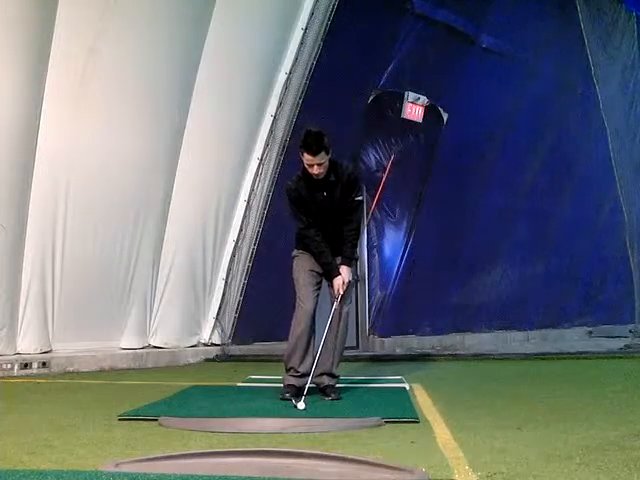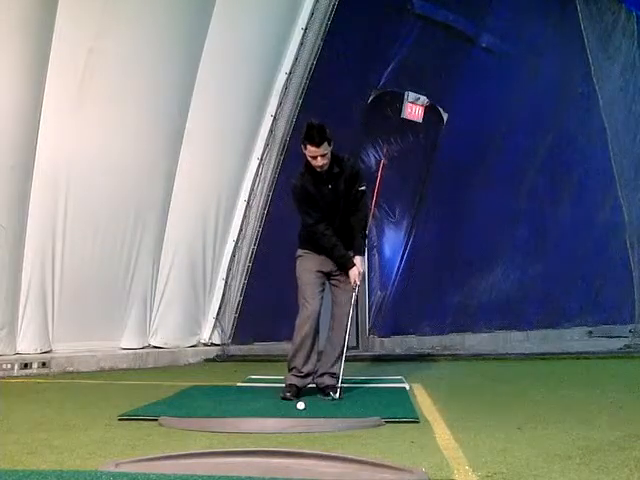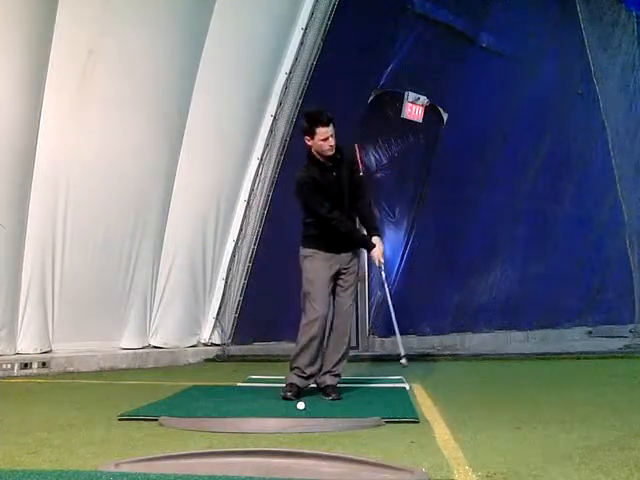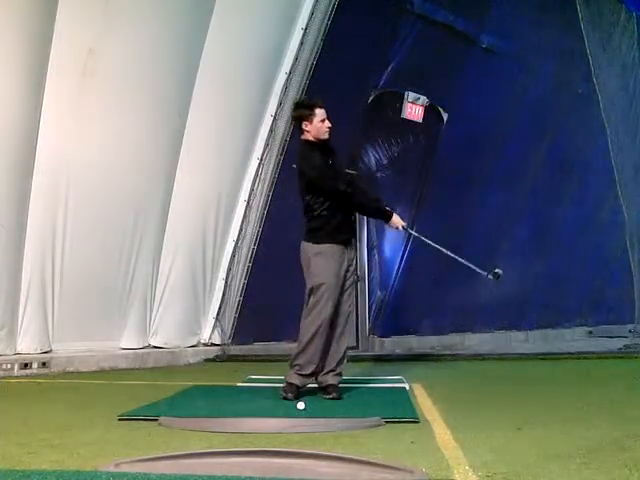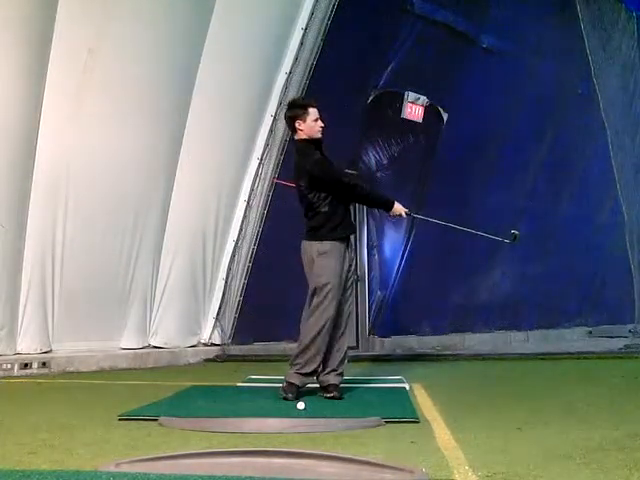
dt=0.7s
person 1, frame 1
left shoulder: (348, 178)
right shoulder: (296, 188)
left elbow: (352, 223)
right elbow: (310, 232)
left wrist: (346, 264)
right wrist: (332, 272)
left hip: (341, 255)
right hip: (308, 254)
left knee: (341, 312)
right knee: (305, 310)
left ankle: (326, 378)
right ankle: (294, 378)
person 1, frame 2
left shoulder: (350, 170)
right shoulder: (301, 185)
left elbow: (358, 213)
right elbow: (319, 228)
left wrist: (358, 255)
right wrist: (347, 264)
left hip: (346, 253)
right hip: (312, 254)
left knee: (342, 314)
right knee: (309, 312)
left ankle: (327, 377)
right ankle: (297, 377)
person 1, frame 3
left shoulder: (348, 161)
right shoulder: (306, 179)
left elbow: (362, 201)
right elbow: (332, 218)
left wrist: (374, 235)
right wrist: (368, 245)
left hip: (347, 251)
right hip: (318, 252)
left knee: (344, 316)
right knee: (316, 315)
left ankle: (328, 378)
right ankle: (298, 377)
person 1, frame 4
left shoulder: (327, 152)
right shoulder: (310, 162)
left elbow: (352, 187)
right elbow: (346, 195)
left wrist: (382, 207)
right wrist: (387, 215)
left hip: (345, 243)
right hip: (322, 247)
left knee: (342, 314)
right knee: (319, 313)
left ankle: (329, 377)
right ankle: (297, 377)
person 1, frame 5
left shoulder: (313, 156)
right shoulder: (309, 160)
left elbow: (342, 188)
right elbow: (348, 187)
left wrist: (383, 203)
right wrist: (389, 204)
left hip: (339, 242)
right hip: (323, 245)
left knee: (341, 312)
right knee: (322, 312)
left ankle: (329, 377)
right ankle: (296, 377)
